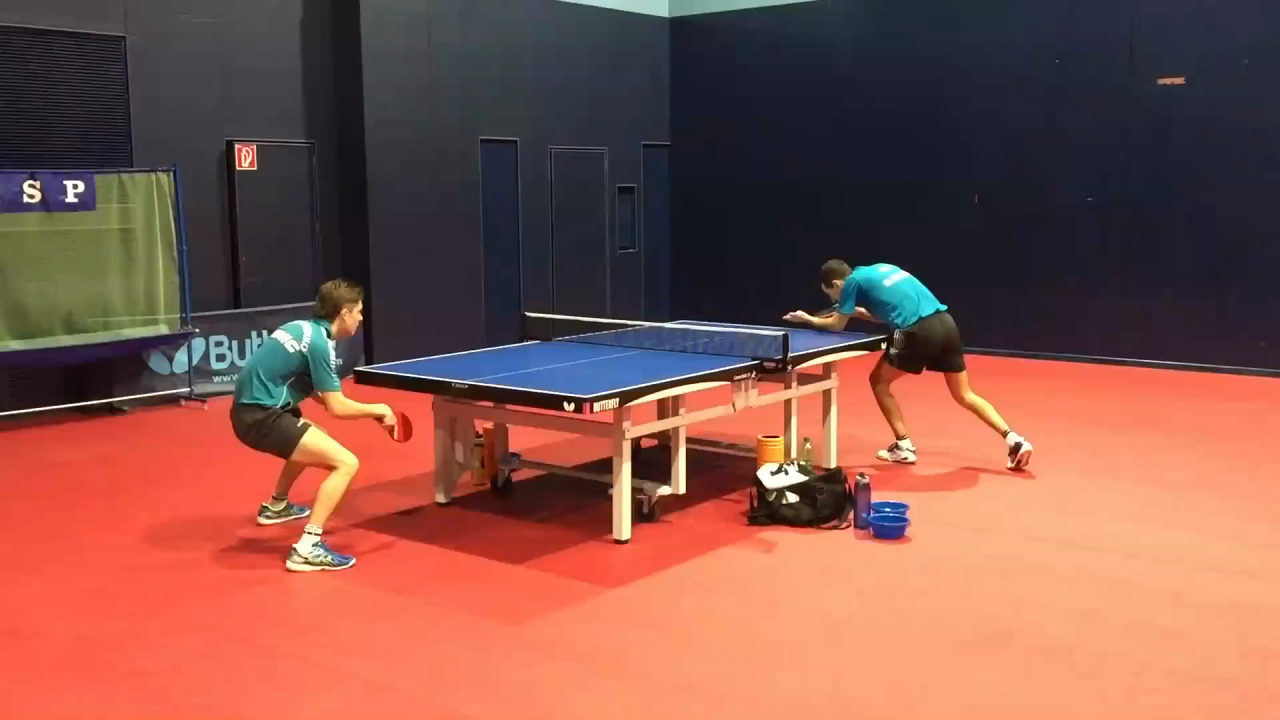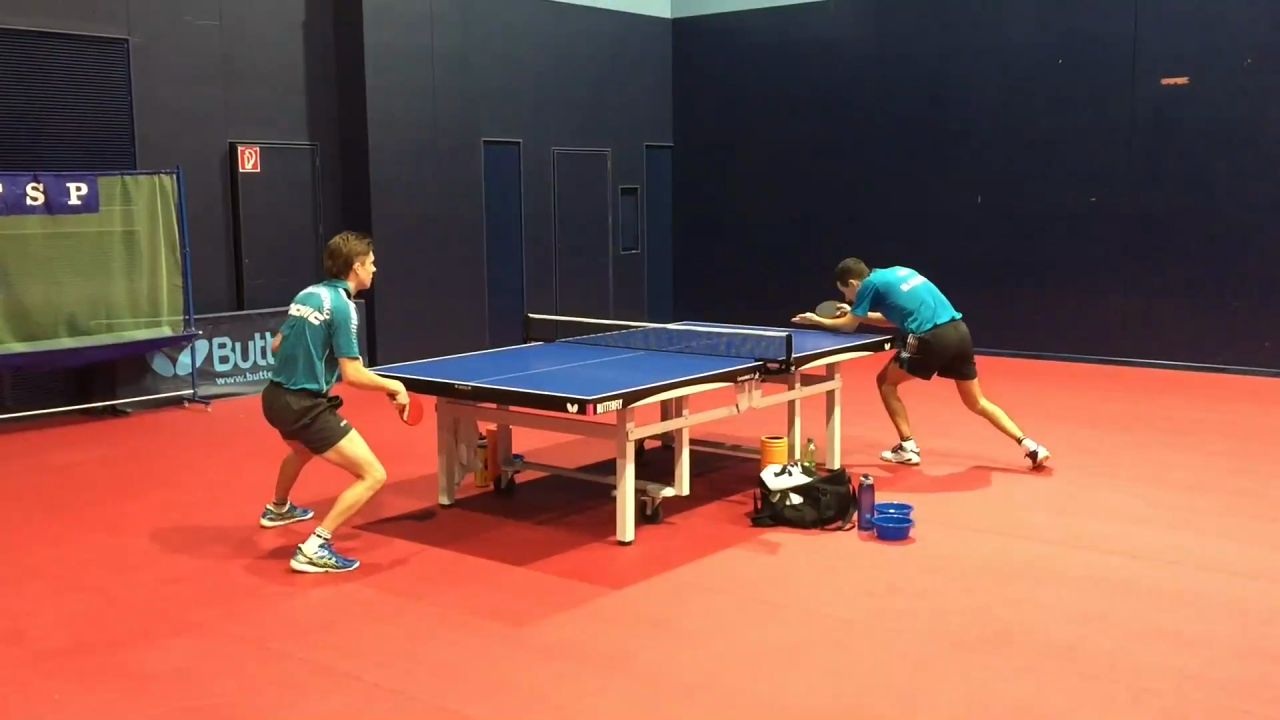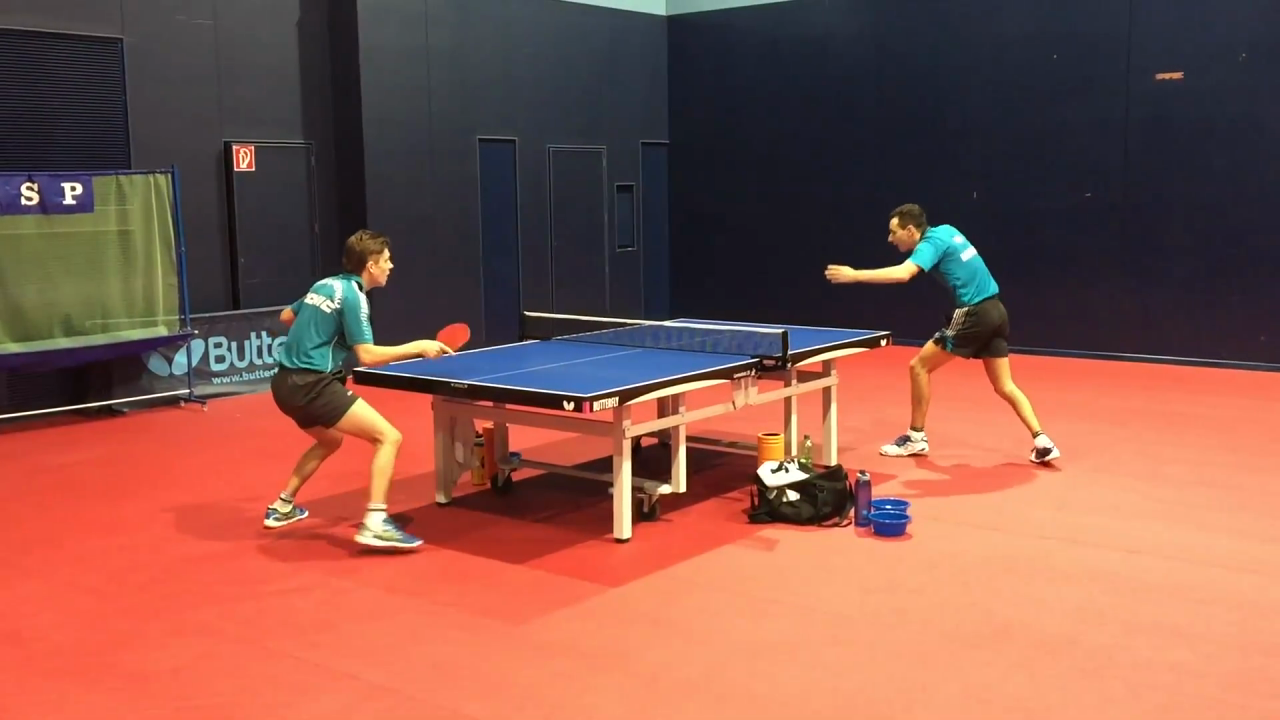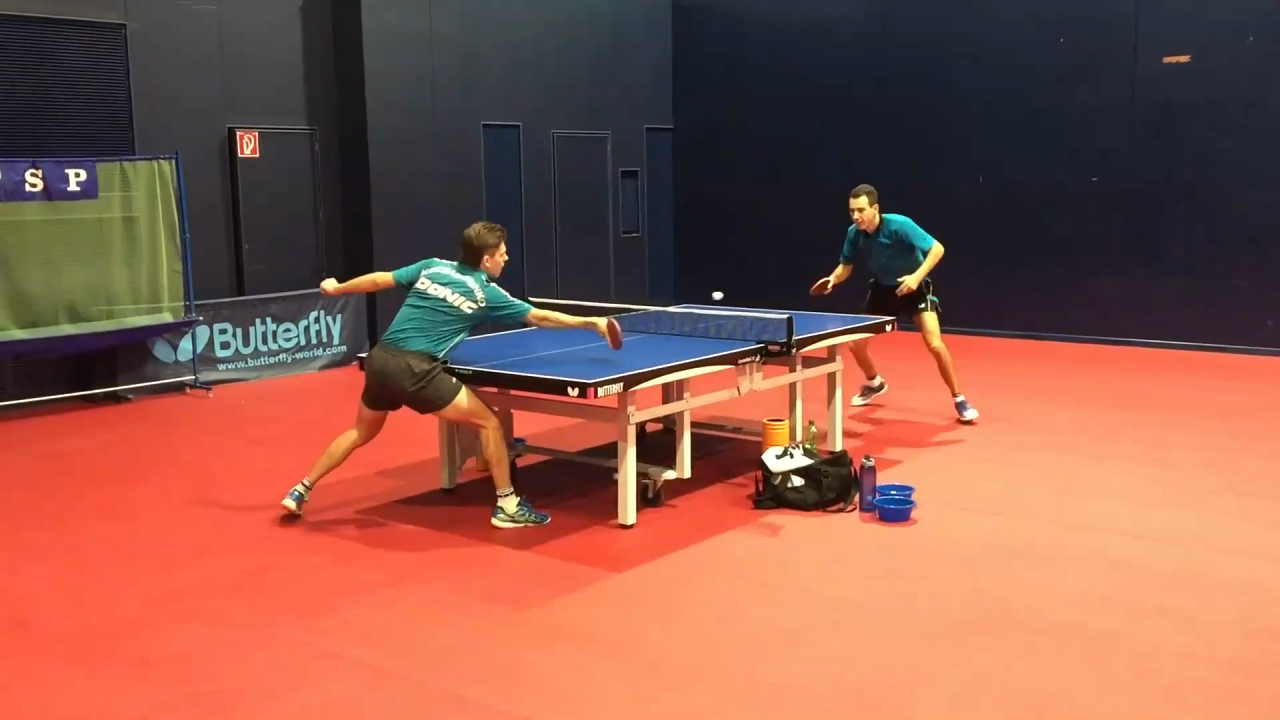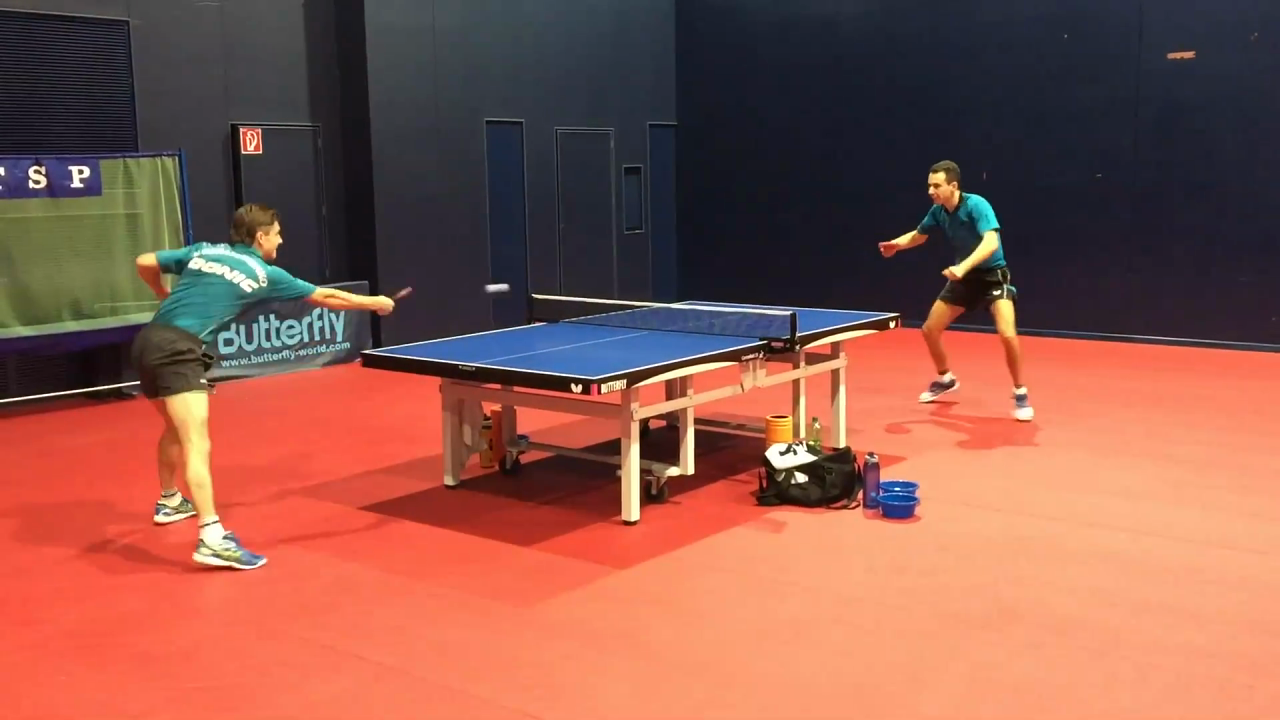
dt=1s
person 1, frame 1
left shoulder: (300, 326)
right shoulder: (320, 343)
right elbow: (337, 408)
left wrist: (318, 394)
right wrist: (378, 410)
left hip: (249, 410)
right hip: (260, 418)
left knee: (310, 440)
right knee: (346, 463)
left ankle: (276, 505)
right ankle: (308, 547)
person 1, frame 2
left shoulder: (307, 294)
right shoulder: (341, 306)
left elbow: (278, 344)
right elbow: (352, 374)
right wrist: (394, 386)
left hip: (276, 397)
right hip: (305, 405)
left knee: (302, 450)
right knee: (373, 476)
left ankle: (278, 509)
right ankle: (314, 548)
person 1, frame 3
left shoulder: (324, 285)
right shoulder: (352, 296)
left elbow: (286, 317)
right elbow: (367, 356)
right wrist: (418, 347)
left hip: (285, 382)
right hip: (311, 385)
left knee: (330, 441)
right knee: (388, 437)
left ankle: (282, 505)
right ankle: (375, 521)
person 1, frame 4
left shoulder: (431, 267)
right shoulder: (488, 295)
left elbow: (378, 280)
right elbow: (540, 318)
left wrist: (338, 288)
right wrist: (592, 323)
left hip: (381, 360)
right hip: (417, 369)
left knee: (362, 433)
right knee: (488, 423)
left ankle: (301, 491)
right ankle: (508, 505)
person 1, frame 5
left shoulder: (201, 251)
right shoulder: (265, 275)
left elbow: (145, 263)
right elbow: (323, 296)
left wrist: (163, 295)
right wrist: (374, 303)
left hip: (148, 341)
right hip: (176, 351)
left knee: (176, 429)
right knee: (197, 446)
left ankle: (168, 501)
right ankle: (212, 537)
person 2, frame 1
left shoulder: (853, 280)
right shoulder: (881, 269)
left elbow: (836, 325)
left wrist: (808, 318)
right wrist: (853, 310)
left hip: (919, 332)
right hip: (945, 323)
left knee: (879, 381)
right knee: (964, 395)
left ankle: (903, 446)
right ankle: (1013, 440)
person 2, frame 2
left shoulder: (871, 284)
right shoulder: (898, 272)
left elbow: (848, 325)
left wrist: (818, 320)
right wrist: (855, 313)
left hip: (932, 339)
right hip: (959, 331)
left knee: (886, 382)
right knee: (976, 402)
left ankle: (907, 447)
right ankle: (1029, 445)
person 2, frame 3
left shoulder: (931, 244)
right shoulder: (947, 231)
left elbow: (904, 272)
left wrist: (854, 275)
left hip: (972, 314)
right hip: (995, 311)
left knee: (919, 366)
right knee: (1004, 385)
left ankle: (916, 439)
right ankle: (1043, 445)
person 2, frame 4
left shoulder: (899, 225)
right shoulder: (854, 234)
left elbow: (937, 249)
right elbow: (845, 267)
left wrist: (916, 277)
right wrist: (831, 281)
left hip: (913, 291)
right hip: (881, 290)
left knee: (935, 345)
right knee: (856, 344)
left ankle: (959, 400)
right ankle: (875, 384)
person 2, frame 5
left shoulder: (977, 206)
right shoulder: (938, 211)
left elbow: (992, 242)
right elbow: (919, 236)
left wrist: (964, 266)
right wrist: (896, 244)
left hip: (991, 275)
right hip: (959, 279)
left knee: (1007, 336)
right knee: (930, 331)
left ankle: (1020, 394)
right ankle: (946, 380)
